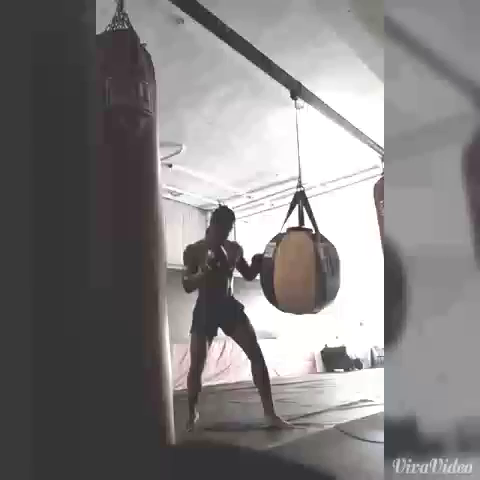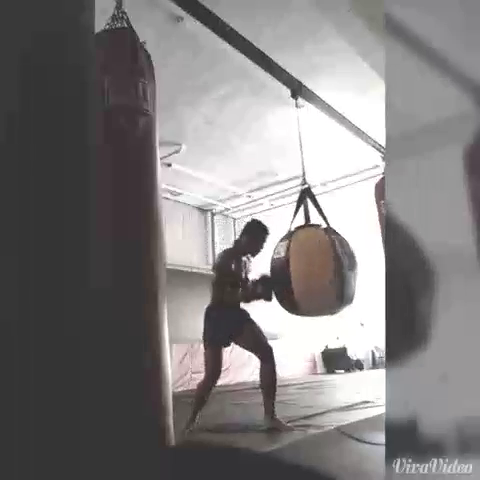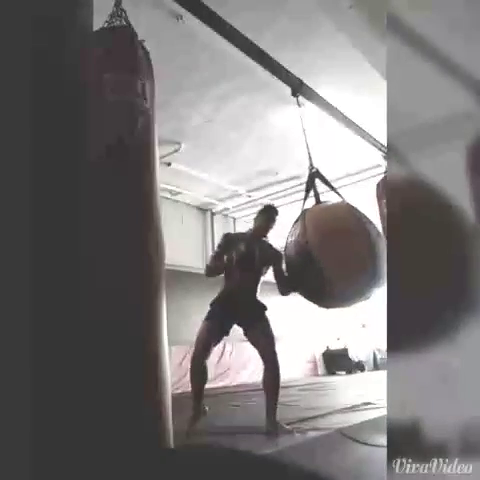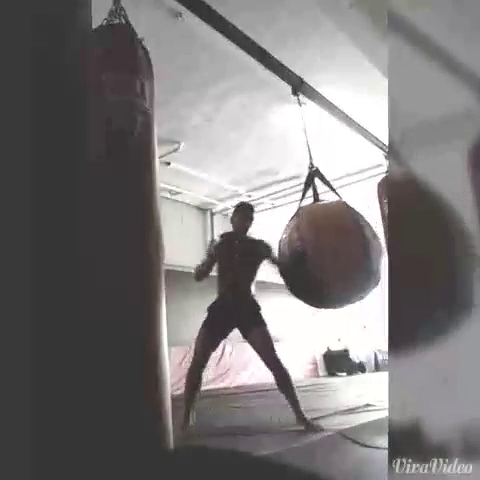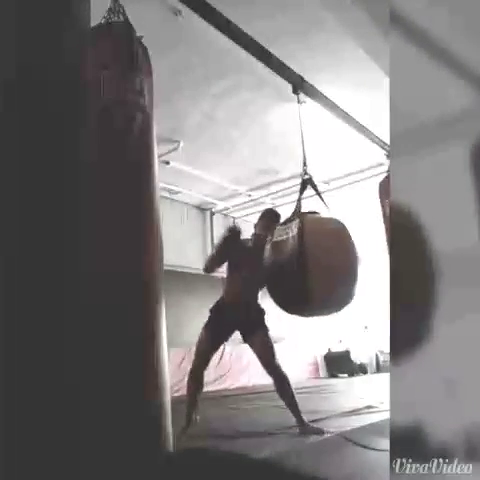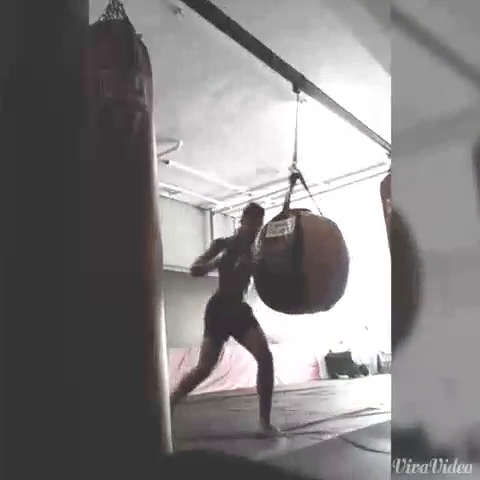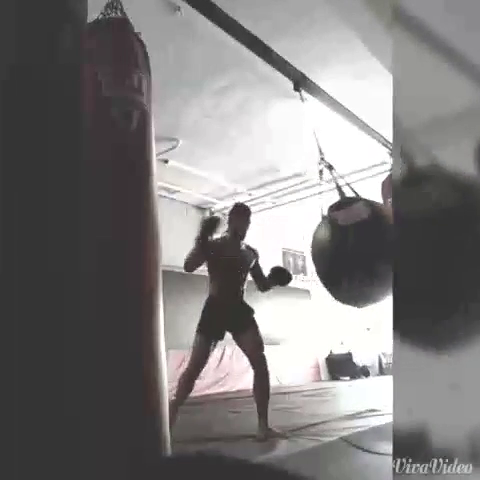
dt=0.5s
person 1, frame 1
left shoulder: (235, 248)
right shoulder: (194, 250)
left elbow: (248, 275)
right elbow: (187, 286)
left wrist: (258, 266)
right wrist: (204, 271)
left hip: (229, 305)
right hip: (205, 308)
left knee: (256, 353)
right knee: (197, 365)
left ankle: (270, 414)
right ankle: (192, 414)
person 1, frame 2
left shoulder: (245, 260)
right shoulder: (227, 260)
right elbow: (222, 296)
left wrist: (257, 289)
right wrist: (253, 293)
left hip: (236, 314)
right hip: (217, 317)
left knee: (267, 353)
right knee: (212, 375)
left ankle: (270, 416)
right ankle: (192, 418)
person 1, frame 3
left shoulder: (273, 253)
right shoulder: (230, 239)
left elbow: (284, 290)
right elbow: (209, 271)
left wrist: (290, 283)
right wrist: (229, 261)
left hip: (251, 304)
right hip: (225, 302)
left knee: (271, 358)
right knee: (198, 357)
left ankle: (271, 419)
right ankle: (197, 411)
person 1, frame 4
left shoulder: (259, 246)
right shoulder: (218, 244)
right elbow: (198, 276)
right wrist: (212, 254)
left hip: (247, 307)
right hip: (222, 307)
left knee: (272, 361)
right knee: (197, 363)
left ankle: (300, 415)
right ankle: (186, 418)
person 1, frame 5
right shoulder: (235, 245)
right elbow: (208, 267)
right wrist: (223, 246)
left hip: (250, 312)
right hip: (224, 310)
left knee: (272, 368)
right knee: (198, 365)
left ankle: (301, 421)
right ankle: (190, 418)
person 1, frame 6
left shoulder: (255, 249)
right shoulder: (222, 244)
right elbow: (195, 269)
right wrist: (221, 259)
left hip: (240, 309)
right hip: (219, 306)
left knee: (266, 359)
right knee: (205, 369)
left ankle: (265, 421)
person 1, frame 7
left shoulder: (251, 253)
right shoulder: (212, 245)
left elbow: (262, 286)
right elbow: (189, 267)
left wrist: (273, 279)
right wrist: (201, 241)
left hip: (239, 308)
right hip: (214, 307)
left knee: (260, 363)
right knee: (195, 367)
left ankle: (263, 425)
right ankle: (172, 417)
